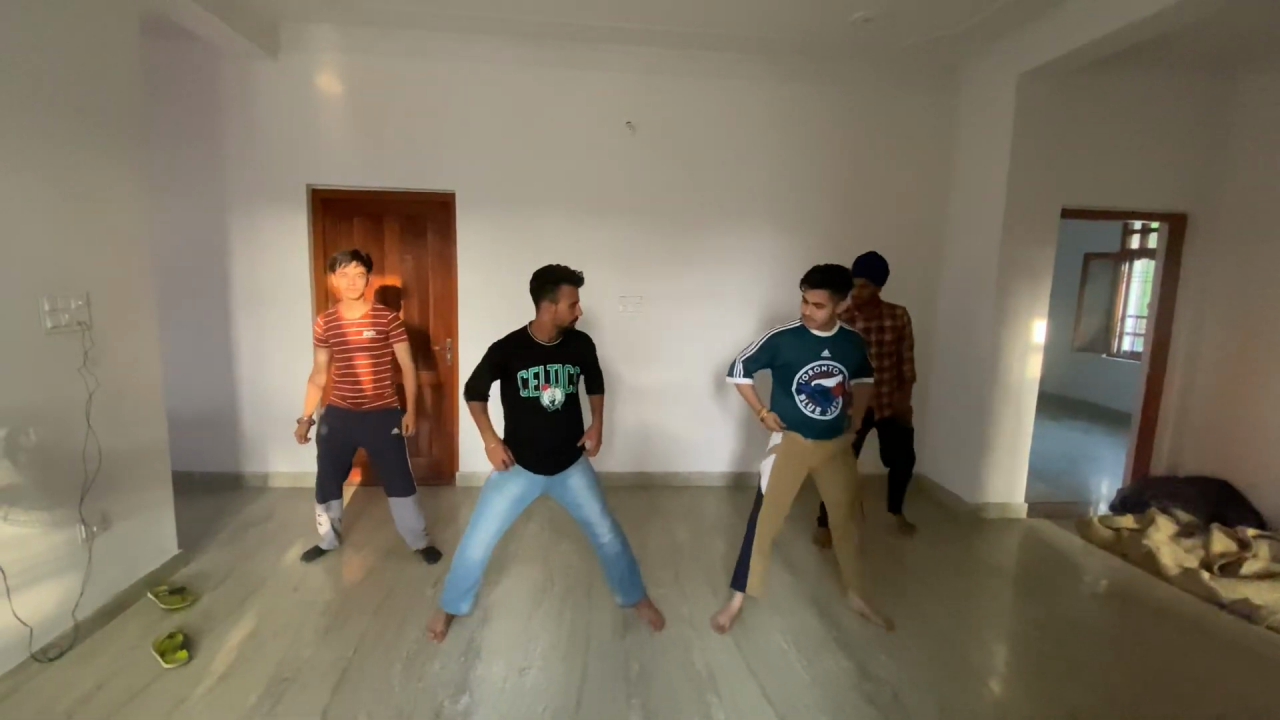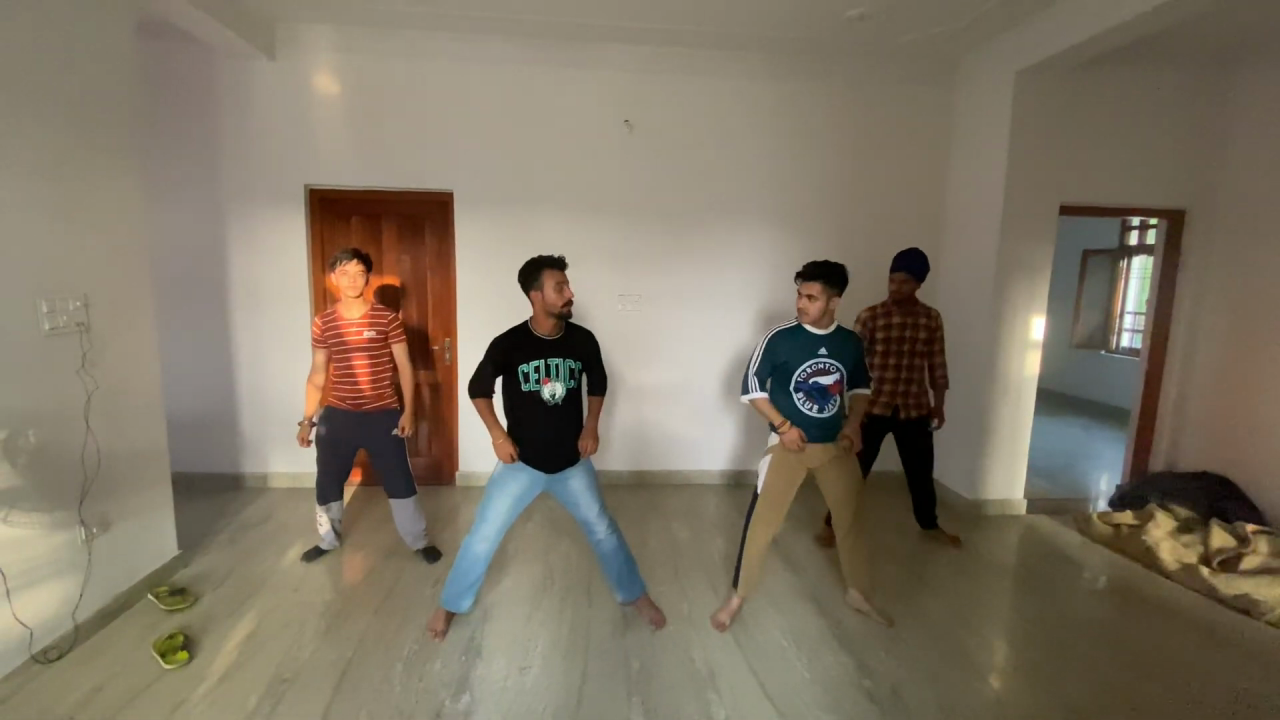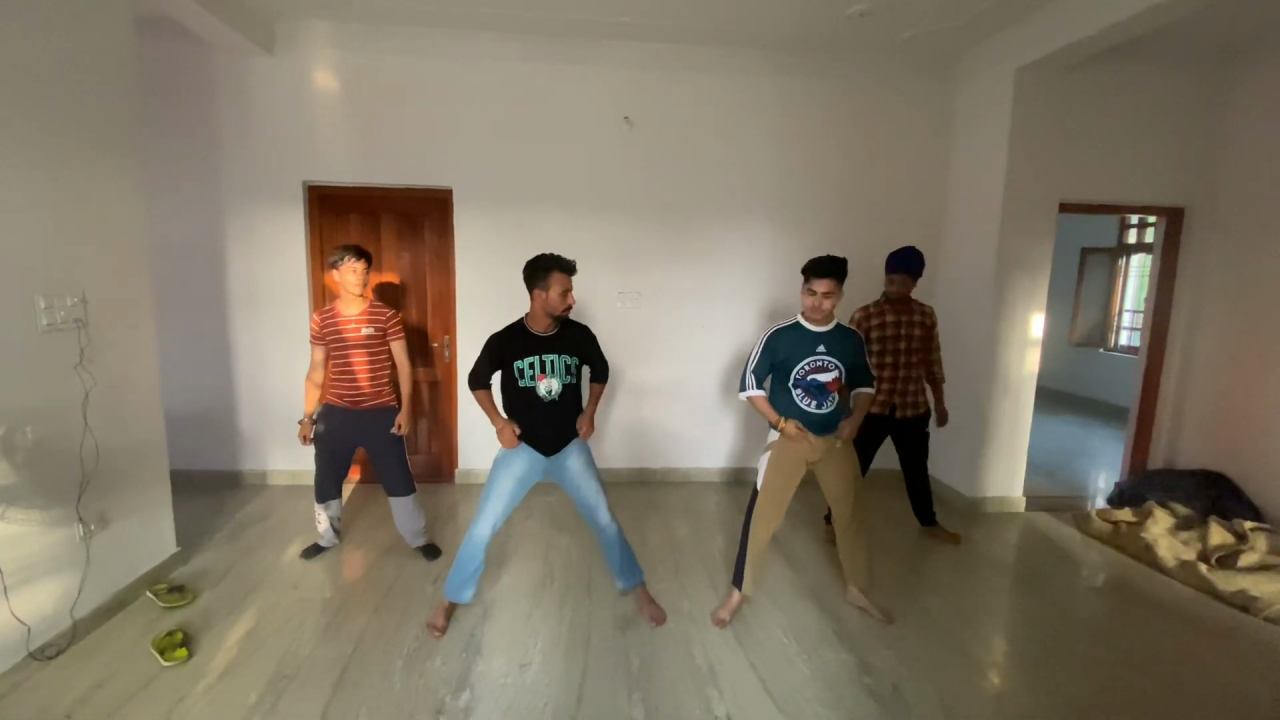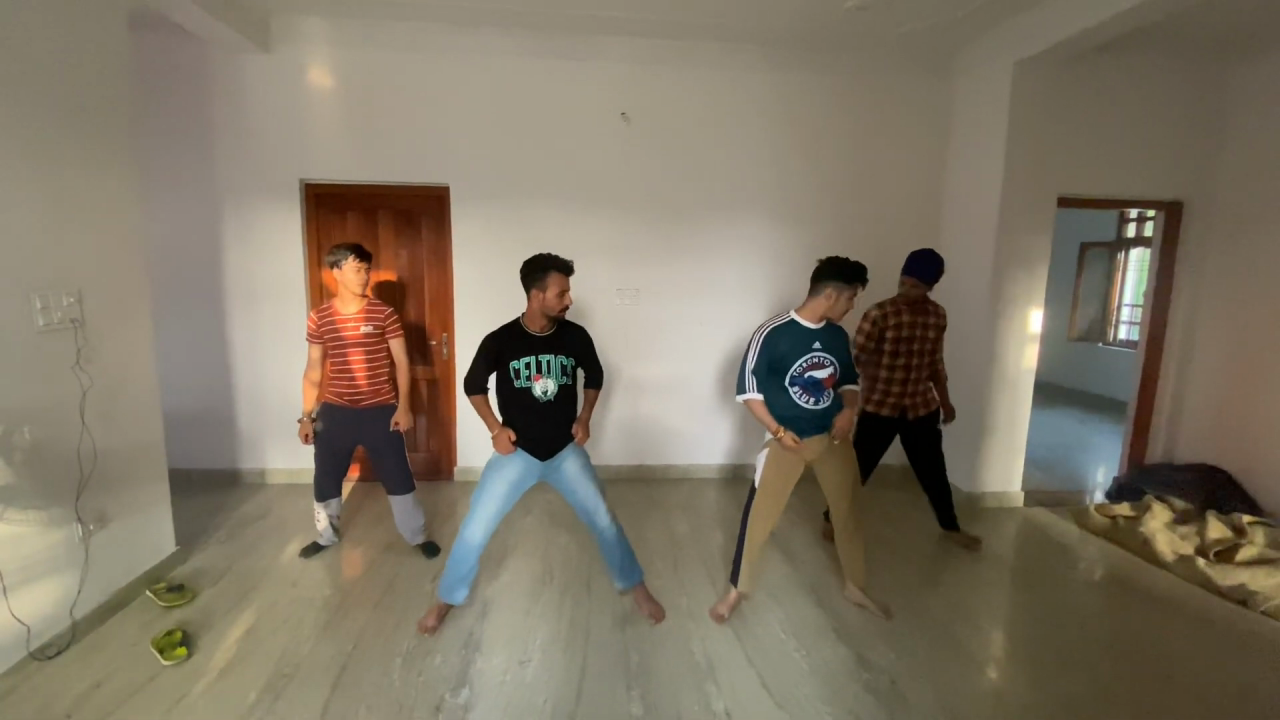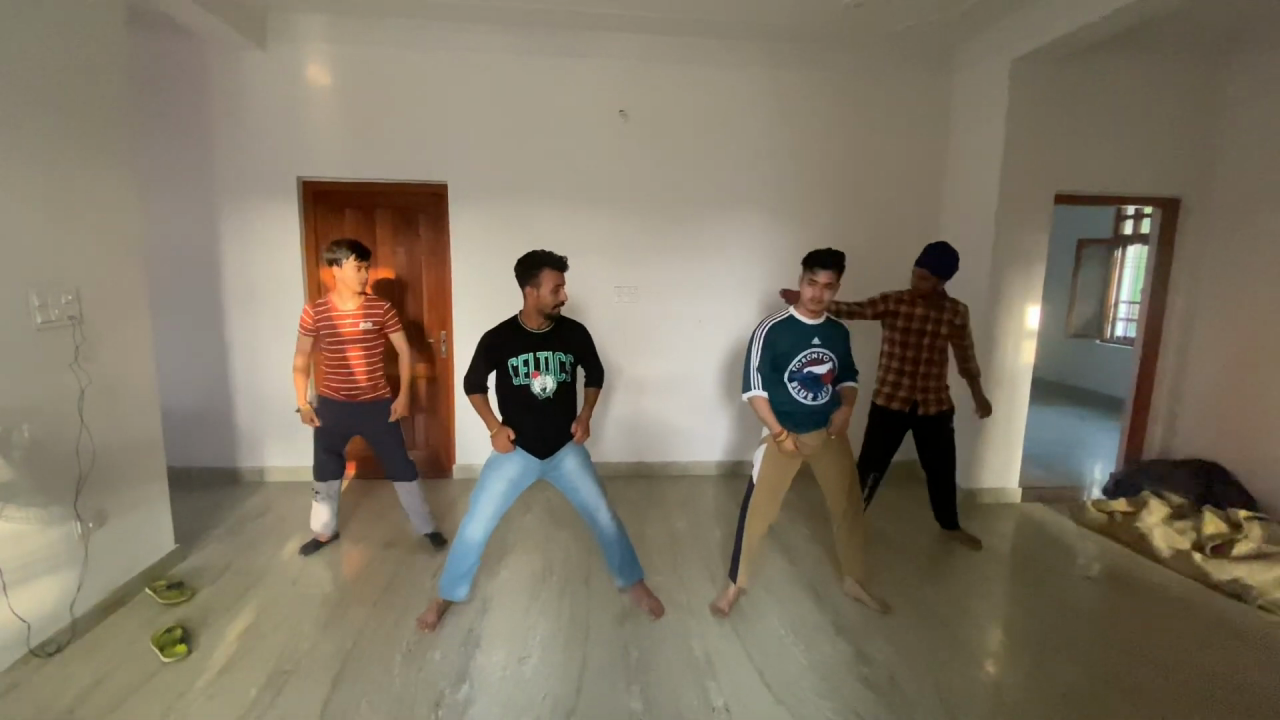
dt=0.4s
person 1, frame 1
left shoulder: (581, 344)
right shoulder: (506, 350)
left elbow: (595, 383)
right elbow: (473, 392)
left wrist: (596, 425)
right wrist: (490, 439)
left hip: (571, 463)
right hip: (519, 465)
left knee: (606, 533)
right knee: (478, 540)
left ankle: (636, 598)
right ankle: (450, 607)
person 1, frame 2
left shoulder: (582, 340)
right shoulder: (507, 344)
left elbow: (597, 383)
right elbow: (478, 389)
left wrist: (591, 427)
right wrist: (498, 435)
left hip: (572, 461)
right hip: (521, 461)
left knee: (603, 531)
right knee: (483, 537)
left ankle: (636, 596)
right ankle: (449, 606)
person 1, frame 3
left shoulder: (579, 335)
right shoulder: (504, 341)
left elbow: (600, 371)
right elbow: (477, 380)
left wrist: (589, 412)
right wrist: (499, 422)
left hip: (569, 446)
right hip: (522, 447)
left knee: (604, 519)
right knee: (483, 525)
left ankle: (636, 588)
right ankle: (451, 600)
person 1, frame 4
left shoulder: (576, 337)
right shoulder: (500, 341)
left elbow: (594, 376)
right elbow: (473, 385)
left wrist: (585, 418)
right wrist: (495, 428)
left hip: (566, 450)
right hip: (517, 451)
left knee: (603, 522)
right knee: (475, 531)
left ankle: (634, 586)
right ankle: (446, 600)
person 1, frame 5
left shoulder: (574, 333)
right shoulder: (497, 339)
left elbow: (595, 374)
right elbow: (473, 384)
left wrist: (585, 416)
right wrist: (494, 426)
left hip: (565, 448)
right hip: (516, 449)
left knee: (605, 519)
right knee: (475, 528)
left ankle: (634, 583)
right ankle: (446, 597)
person 2, frame 1
left shoulder: (853, 342)
right shoulder: (782, 337)
left elbow: (864, 377)
right elbow: (738, 370)
left wrist: (858, 410)
right wrist: (763, 413)
left hip: (836, 444)
right hip: (790, 441)
left knee: (847, 519)
right knee: (764, 517)
left ankle: (856, 595)
right ankle: (737, 598)
person 2, frame 2
left shoulder: (851, 342)
right shoulder: (779, 338)
left elbow: (861, 386)
right elbow: (752, 386)
left wrist: (854, 422)
right wrist: (783, 425)
left hip: (836, 445)
right hip: (789, 443)
left knee: (851, 518)
right knee: (761, 520)
left ankle: (856, 592)
right ankle: (737, 597)
person 2, frame 3
left shoulder: (851, 340)
right shoulder: (778, 336)
left elbow: (864, 385)
right elbow: (750, 384)
left wrist: (855, 418)
right wrist: (780, 422)
left hip: (836, 441)
right hip: (788, 440)
left knee: (850, 515)
right knee: (761, 516)
left ankle: (856, 590)
right ankle: (737, 593)
person 2, frame 4
left shoulder: (838, 336)
right shoulder: (772, 334)
left elbow: (849, 380)
right elbow: (748, 388)
left wrist: (848, 411)
right wrist: (778, 432)
left hip: (832, 438)
right hip: (786, 439)
left knee: (848, 511)
right knee: (759, 514)
left ankle: (854, 586)
right ankle: (736, 589)
person 2, frame 5
left shoulder: (839, 333)
right shoulder: (771, 330)
left elbow: (848, 378)
right elbow: (754, 388)
left wrist: (845, 408)
right wrist: (779, 434)
left hip: (829, 434)
right hip: (783, 434)
left knee: (848, 506)
right knee: (757, 509)
left ankle: (853, 581)
right ankle: (735, 584)
person 3, frame 1
left shoulder: (388, 318)
right shoulder: (325, 322)
left elbow: (407, 365)
right elbow: (319, 373)
left wrist: (411, 410)
right wrist: (306, 417)
left hip: (383, 414)
right hip: (338, 415)
left knee: (399, 481)
right knee: (327, 481)
left ankle: (420, 541)
right ankle: (328, 540)
person 3, frame 2
left shoulder: (387, 318)
right shoulder: (323, 323)
left elbow: (404, 367)
right elbow: (317, 374)
left wrist: (408, 411)
right wrist: (307, 420)
left hip: (382, 415)
right hip: (338, 416)
left knee: (399, 482)
right knee: (327, 483)
left ankle: (419, 541)
right ankle: (329, 540)
person 3, frame 3
left shoulder: (386, 315)
right shoulder: (322, 320)
left elbow: (403, 364)
right elbow: (316, 372)
left wrist: (405, 409)
right wrist: (307, 417)
left hip: (381, 413)
right hip: (336, 414)
left knee: (398, 480)
right knee: (326, 480)
left ankle: (418, 538)
right ankle: (328, 537)
person 3, frame 4
left shoulder: (384, 313)
right shoulder: (319, 318)
left elbow: (401, 361)
right elbow: (313, 370)
left wrist: (404, 406)
right wrist: (307, 415)
left hip: (381, 411)
right hip: (336, 412)
left knee: (398, 479)
right knee: (326, 479)
left ankle: (418, 536)
right ankle: (327, 536)
person 3, frame 5
left shoulder: (381, 309)
right shoulder: (314, 312)
left elbow: (404, 351)
right elbow: (301, 358)
left wrist: (403, 395)
right wrist: (302, 402)
left hip: (377, 404)
right hip: (331, 404)
left knee: (401, 468)
right knee: (325, 472)
left ankle: (427, 527)
right ankle: (324, 531)
person 4, frame 1
left shoulder: (900, 316)
right shoulder: (840, 321)
left elbow: (907, 360)
left wrist: (905, 398)
left hip: (892, 405)
left knee: (903, 460)
left ankle: (896, 511)
right ankle: (825, 524)
person 4, frame 2
left shoulder: (932, 318)
right shoulder: (870, 316)
left elbow: (937, 365)
left wrist: (939, 405)
left hip: (916, 409)
right hip: (874, 407)
left knee: (921, 470)
right knee: (855, 467)
left ankle: (930, 525)
right ankle: (832, 524)
person 4, frame 3
left shoulder: (926, 315)
right shoulder: (864, 316)
left elbow: (932, 361)
left wrist: (940, 402)
left hip: (913, 407)
right hip: (872, 406)
left knee: (917, 467)
left ankle: (929, 522)
right ankle: (835, 521)
person 4, frame 4
left shoulder: (938, 315)
right shoulder: (880, 313)
left elbow: (936, 361)
right elbow: (859, 357)
left wrist: (945, 400)
left hip: (921, 407)
right hip: (879, 405)
left knee: (934, 470)
right knee: (859, 466)
left ankle: (951, 527)
right ankle: (835, 520)
person 4, frame 5
left shoulder: (957, 312)
right shoulder: (892, 302)
left elbow: (966, 354)
right elbow: (850, 310)
left wrist: (978, 393)
left hip: (935, 404)
right hip: (890, 399)
left knee: (942, 469)
right knee: (872, 463)
left ankle: (950, 526)
